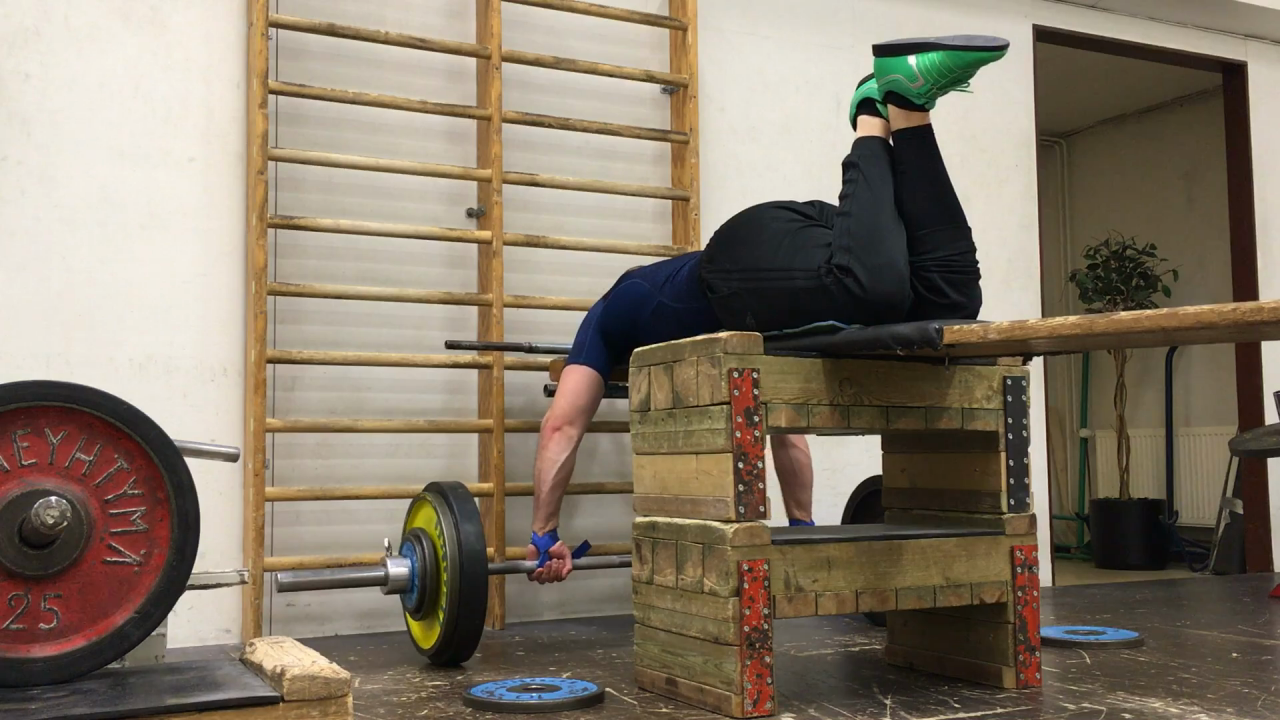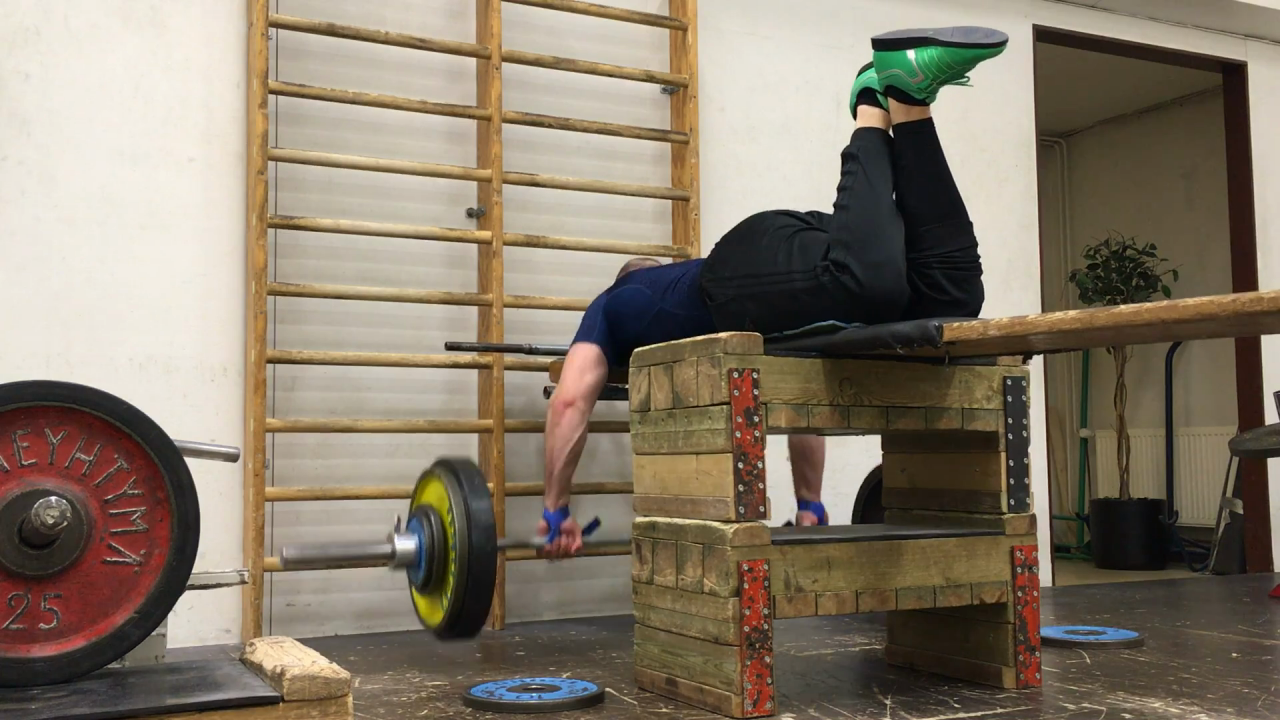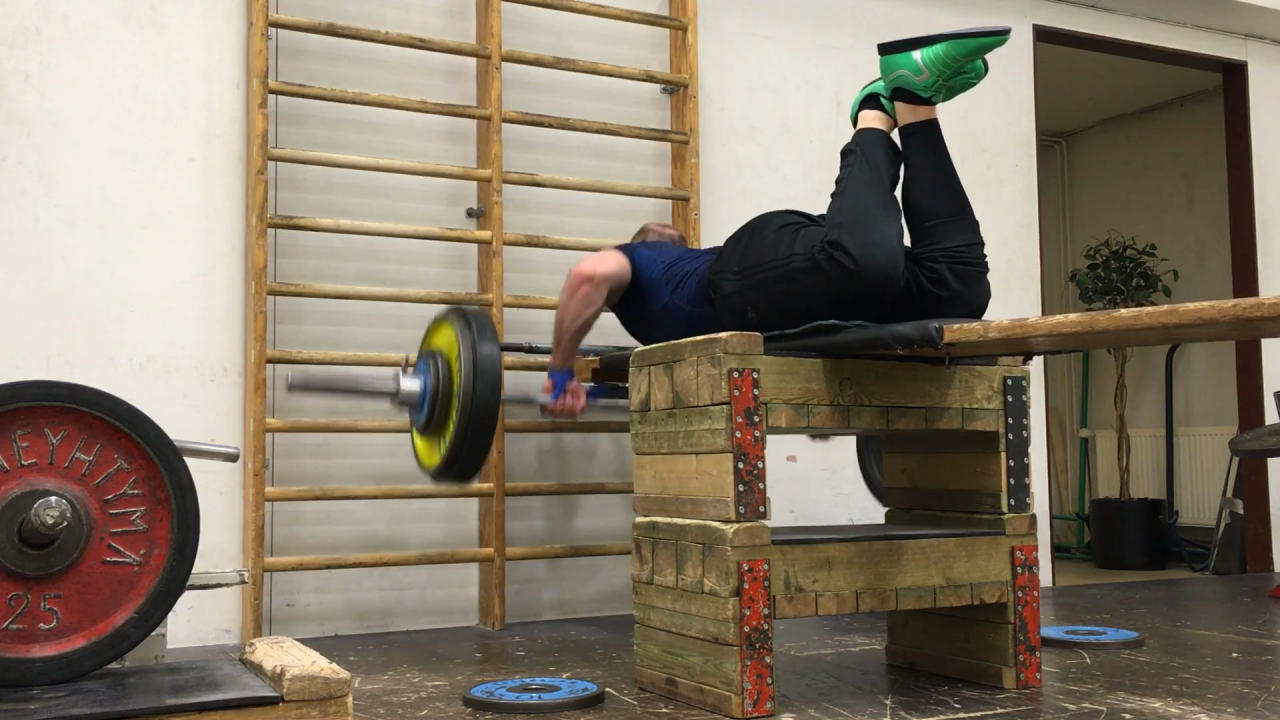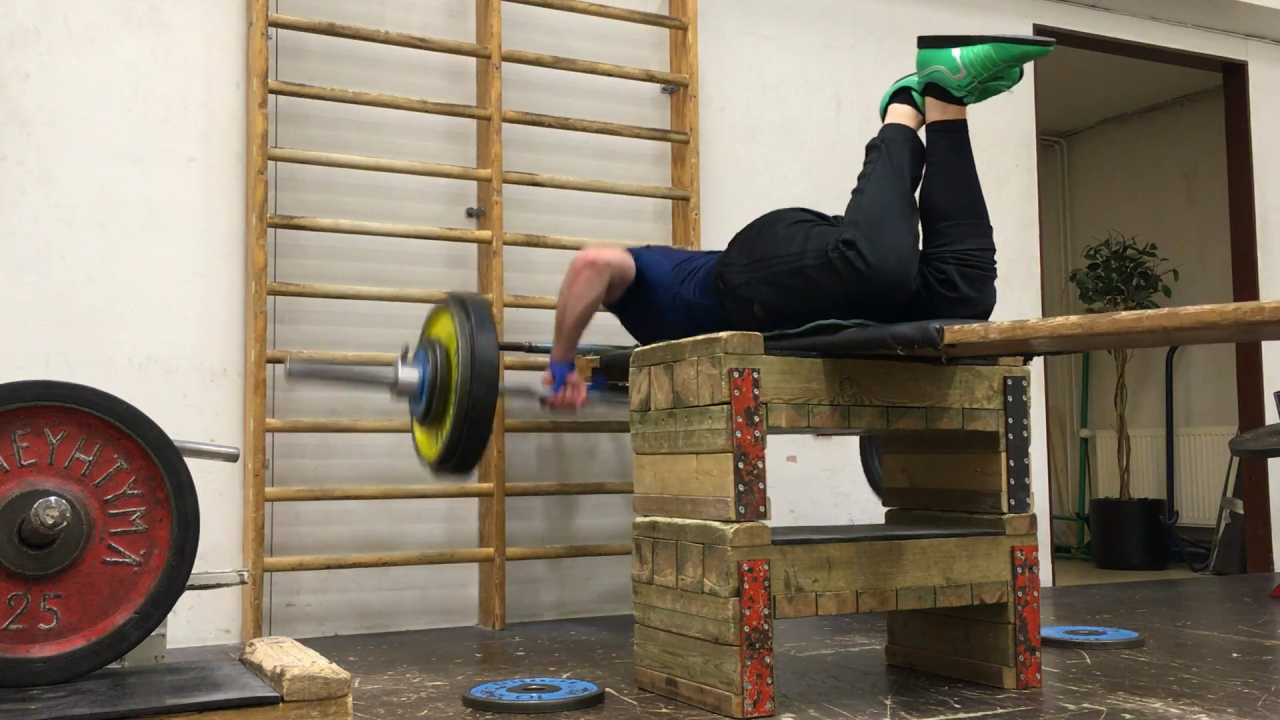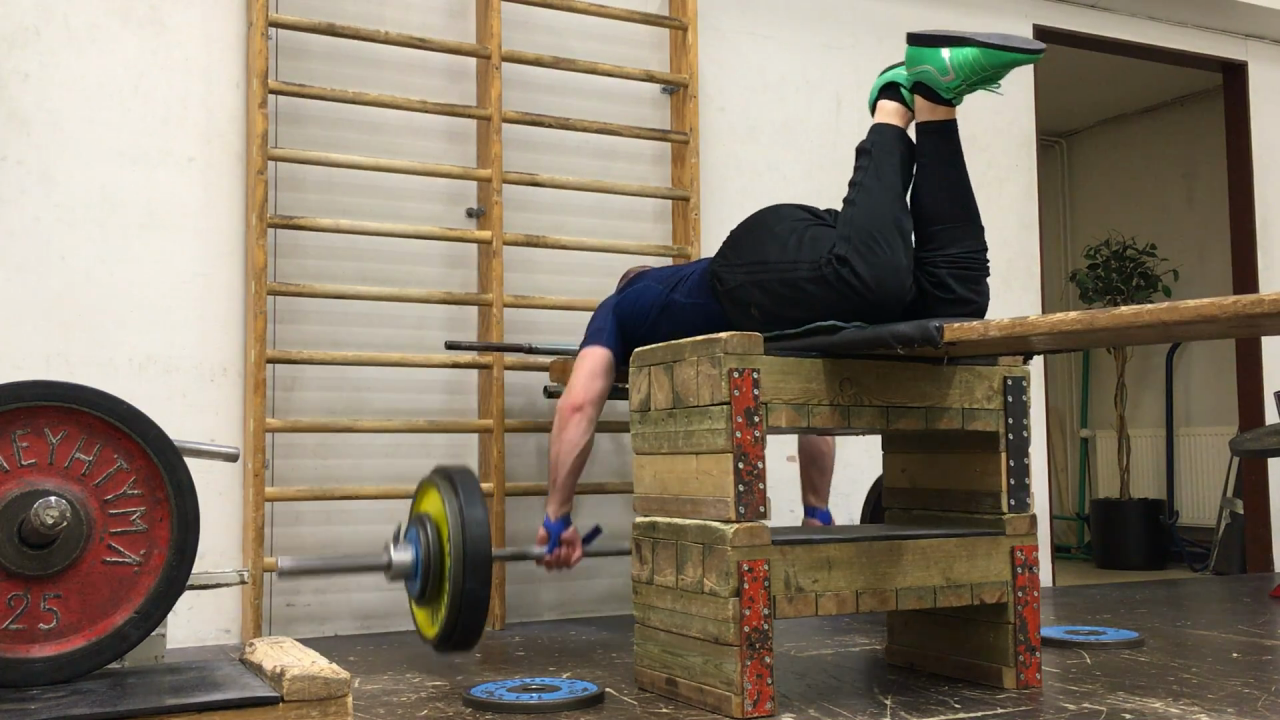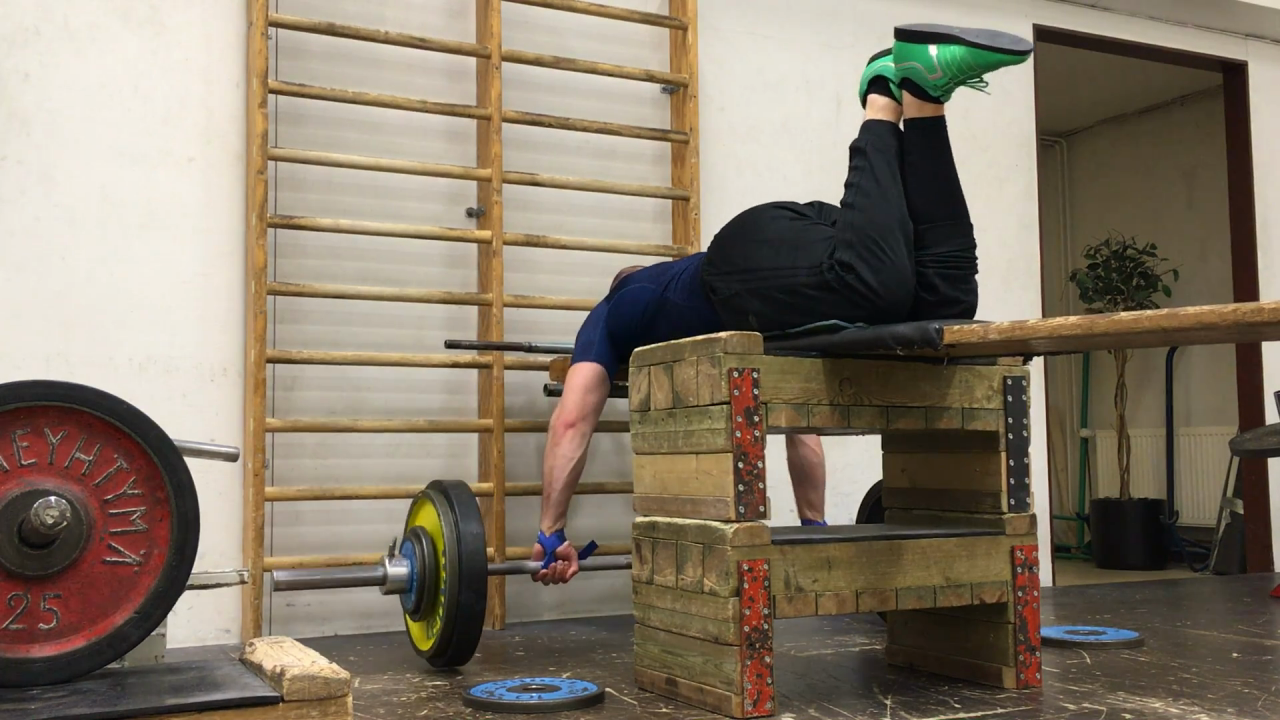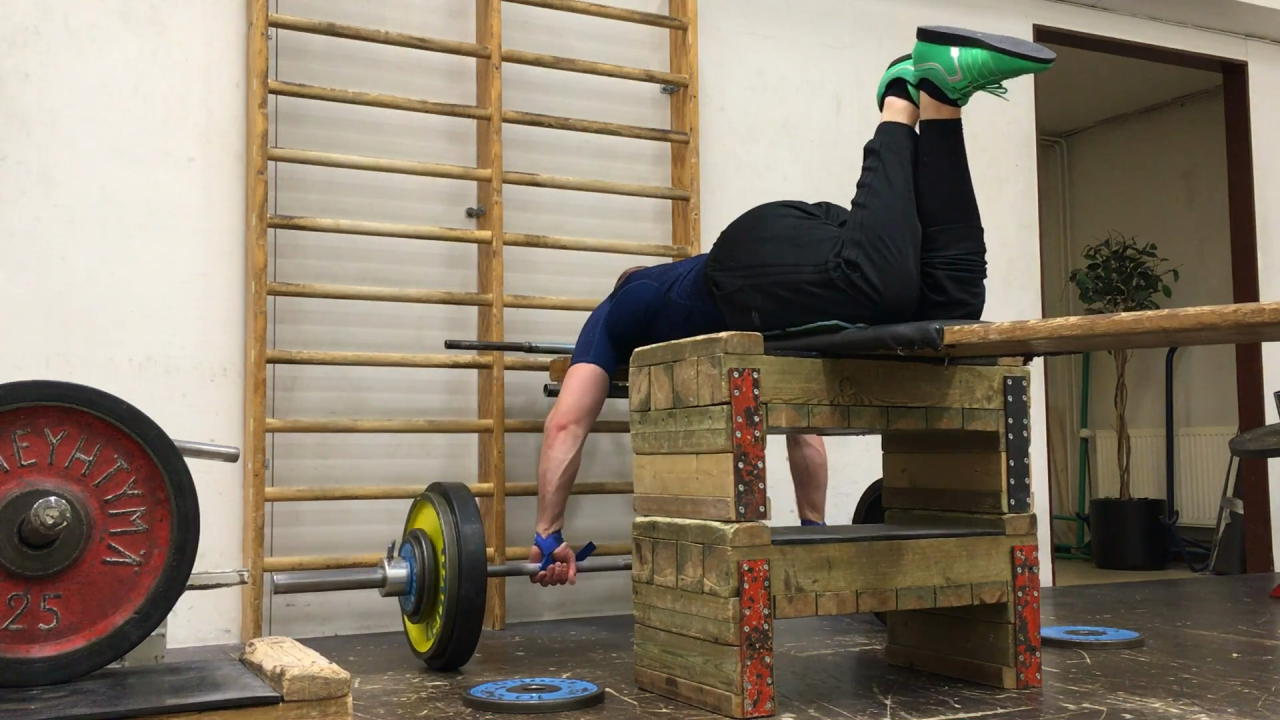
dt=0.3s
person 1, frame 1
left shoulder: (612, 315)
right shoulder: (738, 334)
left elbow: (563, 425)
right elbow: (783, 425)
left wrist: (545, 535)
right wrist: (801, 526)
left hip: (751, 261)
left knee: (873, 288)
right knee: (949, 300)
left ankle: (873, 121)
person 1, frame 2
left shoulder: (616, 303)
left elbow: (571, 399)
left wrist: (556, 514)
right wrist: (809, 502)
left hip: (752, 274)
left knee: (870, 283)
right knee: (951, 291)
left ankle: (873, 111)
person 1, frame 3
left shoulder: (634, 264)
left elbow: (592, 274)
left wrist: (561, 371)
left hip: (752, 289)
right knee: (958, 288)
left ankle: (875, 116)
person 1, frame 4
left shoulder: (638, 273)
left elbow: (595, 262)
left wrist: (562, 365)
left hip: (774, 260)
right knee: (965, 293)
left ankle: (904, 114)
person 1, frame 5
left shoulder: (619, 312)
left elbow: (578, 407)
left wrist: (557, 520)
right wrist: (816, 509)
left hip: (762, 265)
left knee: (887, 279)
right knee: (955, 297)
left ankle: (893, 106)
right ankle: (930, 95)
person 1, frame 6
left shoulder: (613, 317)
left elbow: (572, 421)
left wrist: (552, 534)
right wrist: (815, 527)
left hip: (759, 263)
left knee: (907, 292)
left ankle: (884, 100)
person 1, frame 7
left shoulder: (616, 315)
left elbow: (566, 424)
right elbow: (802, 427)
left wrist: (549, 536)
right wrist: (814, 526)
left hip: (759, 260)
left knee: (881, 285)
right knee: (951, 303)
left ankle: (901, 104)
right ankle: (934, 95)
